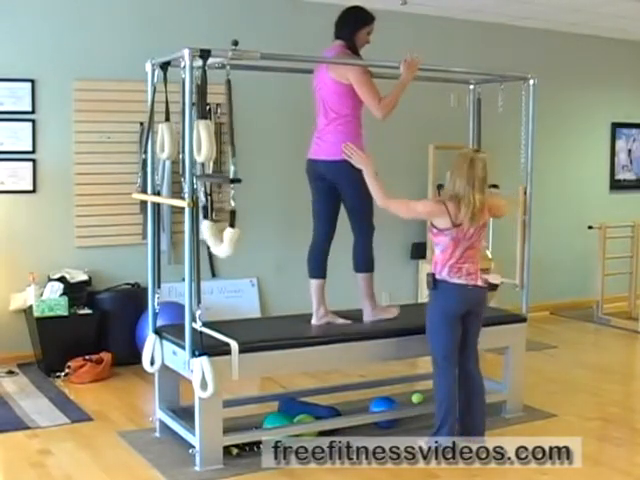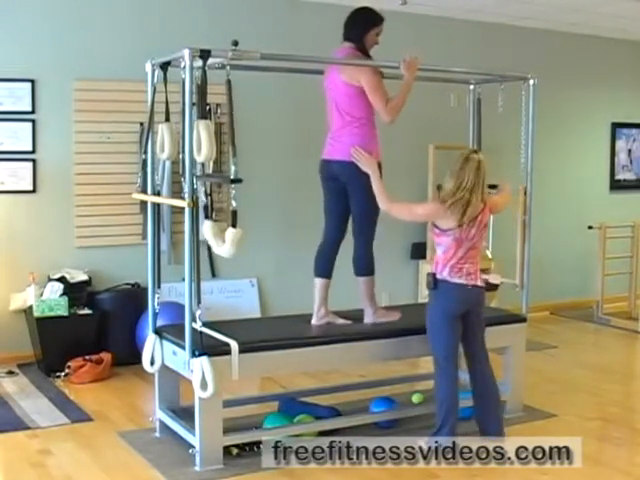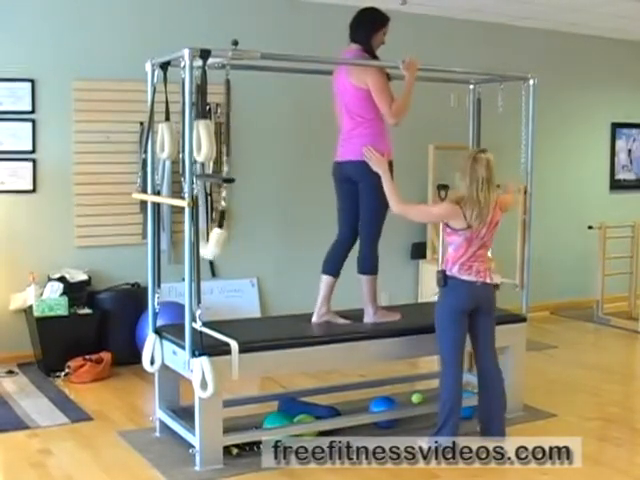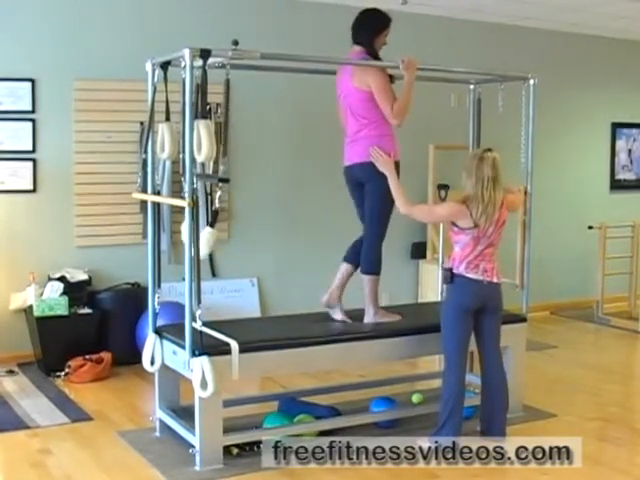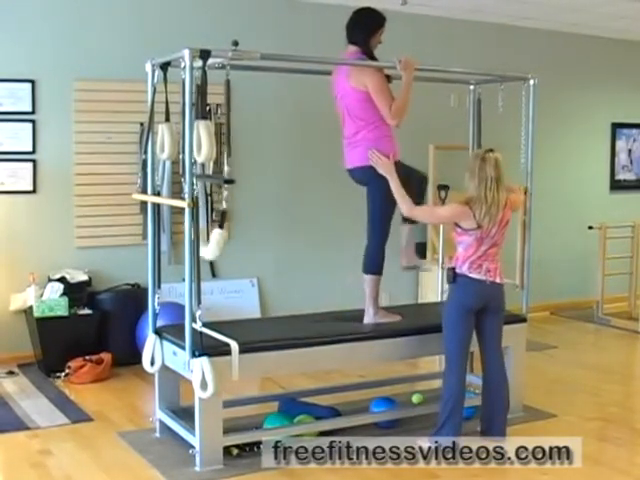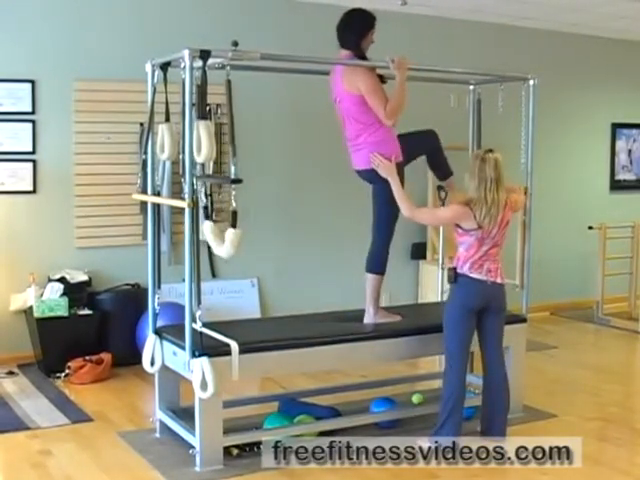
dt=0.3s
person 1, frame 1
left shoulder: (322, 65)
right shoulder: (350, 64)
right elbow: (380, 110)
right wrist: (406, 77)
left hip: (317, 160)
right hip: (343, 159)
left knee: (322, 234)
right knee: (363, 231)
left ankle: (319, 310)
right ankle: (370, 307)
person 1, frame 2
left shoulder: (333, 66)
right shoulder: (361, 66)
right elbow: (388, 113)
right wrist: (408, 78)
left hip: (331, 160)
right hip: (357, 161)
left knee: (332, 235)
right knee: (363, 237)
left ankle: (320, 310)
right ankle: (371, 310)
person 1, frame 3
left shoulder: (341, 69)
right shoulder: (369, 68)
right elbow: (393, 116)
right wrist: (410, 79)
left hip: (343, 162)
right hip: (370, 160)
left knee: (346, 234)
right knee: (369, 236)
left ankle: (322, 307)
right ankle: (372, 310)
person 1, frame 4
left shoulder: (343, 71)
right shoulder: (372, 70)
right elbow: (395, 117)
right wrist: (409, 79)
left hip: (352, 163)
left knee: (370, 232)
right knee: (374, 236)
left ankle: (334, 294)
right ankle: (372, 310)
person 1, frame 5
left shoulder: (340, 71)
right shoulder: (368, 71)
right elbow: (394, 117)
right wrist: (407, 79)
left hip: (354, 161)
left knee: (417, 180)
right knee: (377, 234)
left ankle: (408, 251)
right ankle: (372, 311)
person 1, frame 6
left shoulder: (337, 72)
right shoulder: (360, 72)
right elbow: (389, 118)
right wrist: (401, 78)
left hip: (363, 160)
right hip: (382, 160)
left knee: (429, 138)
right knee: (382, 235)
left ankle: (454, 192)
right ankle: (372, 311)
person 2, frame 1
left shoulder: (438, 209)
right shoulder: (485, 208)
left elbow: (384, 201)
right elbow: (503, 207)
left wrist: (366, 167)
right wrist: (489, 194)
left hip: (447, 292)
right hip: (476, 291)
left knee: (445, 367)
right knee: (469, 364)
left ankle: (444, 440)
right ankle: (473, 433)
person 2, frame 2
left shoulder: (441, 209)
right shoulder: (485, 207)
left elbow: (387, 206)
right elbow: (504, 197)
left wrist: (373, 171)
right wrist: (505, 188)
left hip: (447, 292)
right hip: (475, 291)
left knee: (446, 367)
right knee: (479, 362)
left ankle: (444, 441)
right ankle: (493, 432)
person 2, frame 3
left shoulder: (453, 210)
right shoulder: (496, 206)
left elbow: (400, 208)
right elbow: (511, 196)
left wrist: (383, 172)
right wrist: (510, 189)
left hip: (456, 289)
right hip: (485, 290)
left knee: (452, 366)
right knee: (488, 361)
left ankle: (445, 439)
right ankle: (495, 433)
person 2, frame 4
left shoulder: (460, 209)
right shoulder: (503, 205)
left elbow: (407, 209)
right elbow: (518, 196)
left wrist: (390, 173)
right wrist: (515, 190)
left hip: (463, 288)
right hip: (491, 289)
left knee: (455, 365)
right knee: (492, 360)
left ankle: (447, 437)
right ankle: (495, 431)
person 2, frame 5
left shoulder: (463, 210)
right shoulder: (506, 205)
left elbow: (410, 211)
right elbow: (519, 195)
left wrist: (390, 175)
right wrist: (511, 189)
left hip: (465, 288)
right hip: (494, 289)
left knee: (455, 365)
right knee: (493, 361)
left ankle: (446, 438)
right ankle: (495, 433)
person 2, frame 6
left shoulder: (464, 211)
right shoulder: (507, 206)
left elbow: (411, 212)
right elbow: (519, 195)
left wrist: (392, 177)
right wrist: (506, 187)
left hip: (466, 288)
right hip: (495, 289)
left knee: (455, 365)
right knee: (494, 361)
left ankle: (446, 437)
right ankle: (495, 432)
